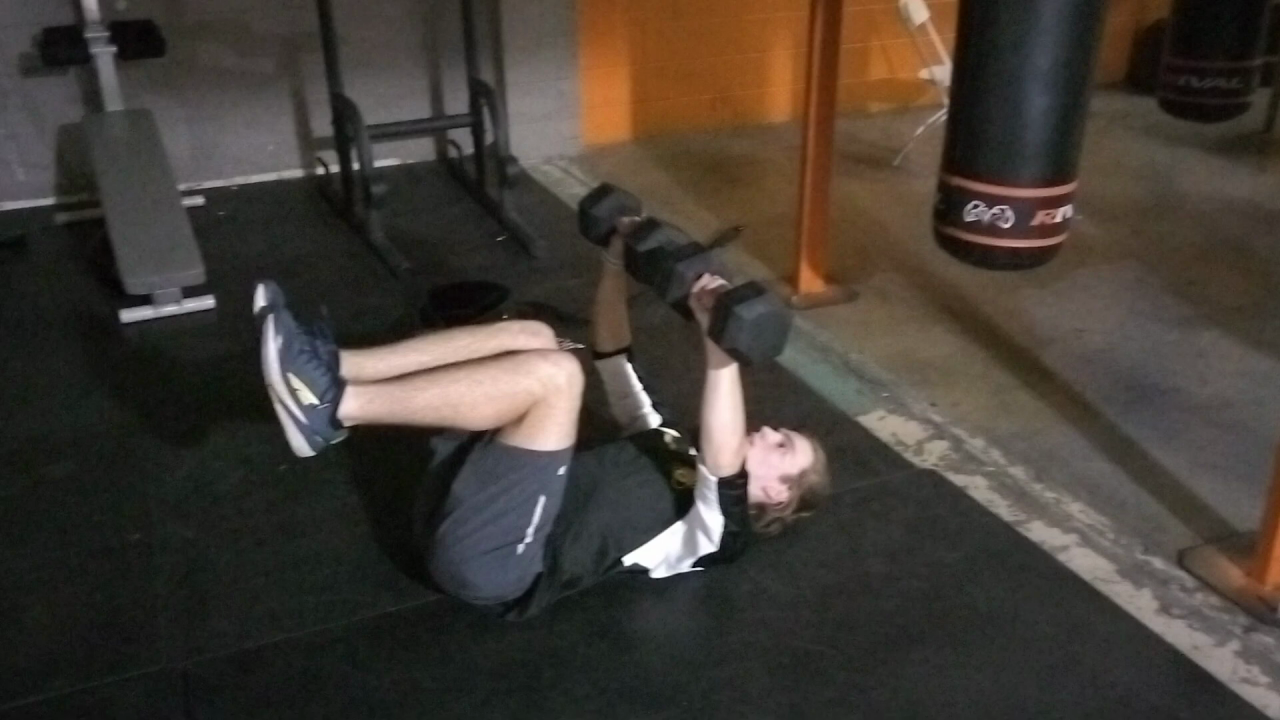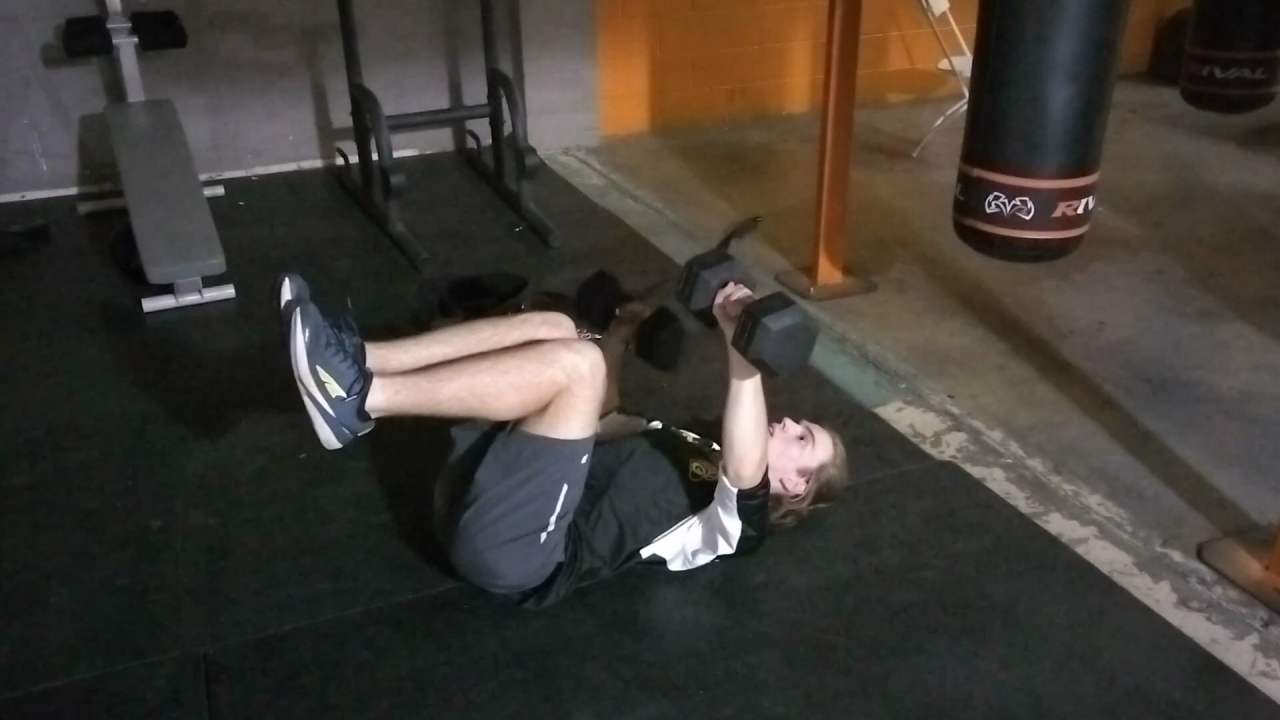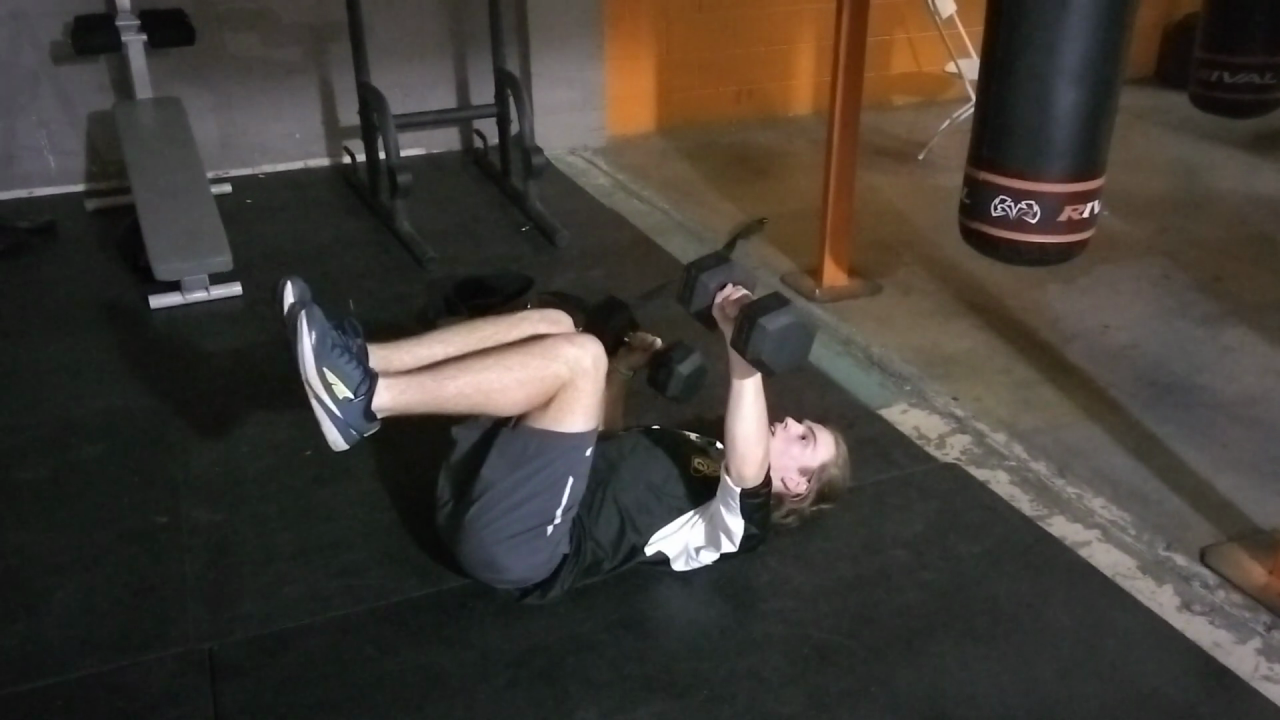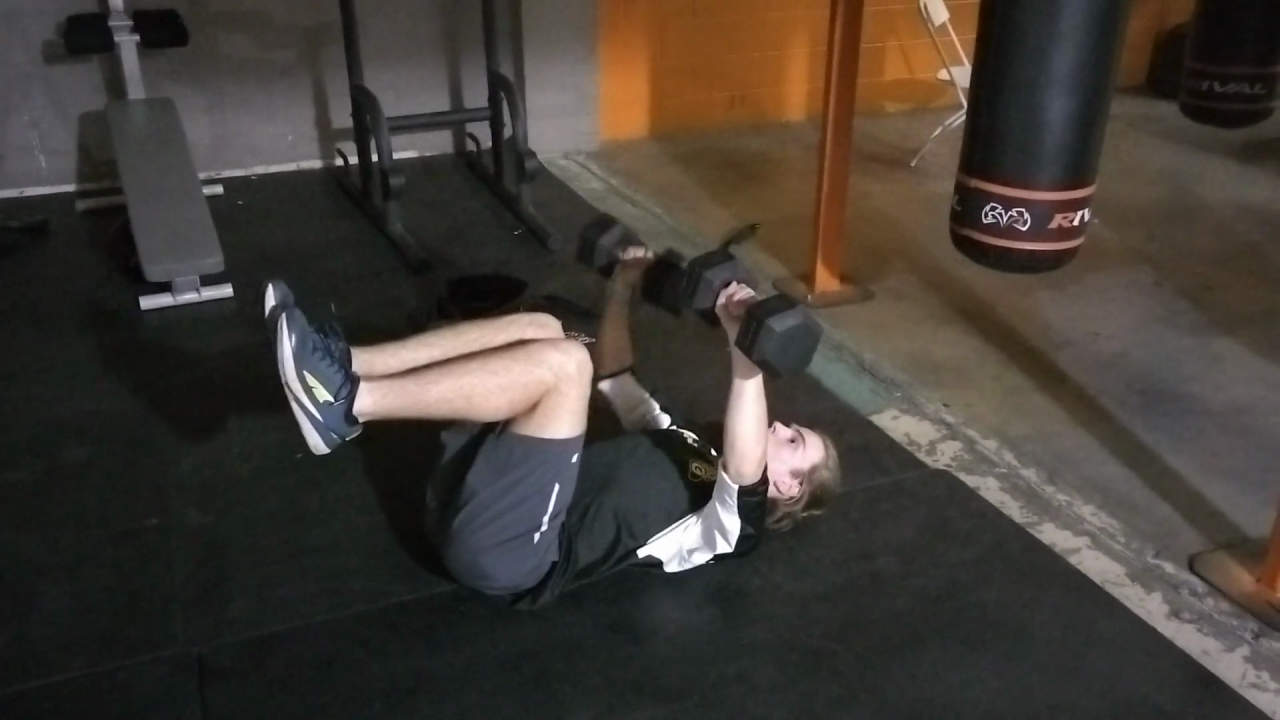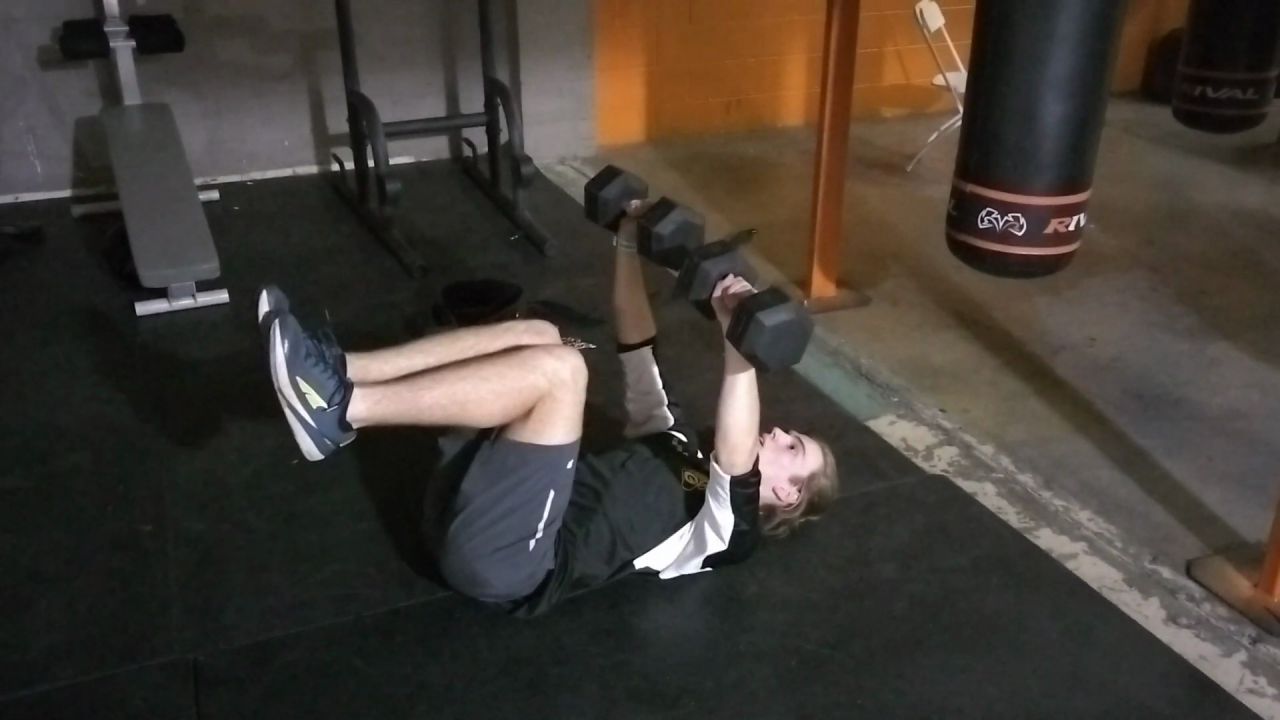
dt=0.5s
person 1, frame 1
left shoulder: (720, 527)
right shoulder: (665, 441)
left elbow: (725, 460)
right elbow: (613, 362)
left wrist: (718, 342)
right wrist: (614, 267)
left hip: (490, 556)
right hip: (463, 502)
left knee: (553, 372)
right knee: (531, 337)
left ankle: (332, 408)
right ankle: (333, 368)
person 1, frame 2
left shoulder: (736, 521)
right shoulder: (690, 446)
left elbow: (745, 470)
right elbow: (599, 418)
left wrist: (743, 353)
right wrist: (617, 338)
left hip: (512, 543)
right hip: (481, 490)
left knee: (575, 362)
right knee: (552, 327)
left ankle: (358, 401)
right ankle: (356, 359)
person 1, frame 3
left shoulder: (739, 519)
right shoulder: (695, 448)
left elbow: (746, 469)
right elbow: (600, 438)
left wrist: (741, 352)
right wrist: (624, 368)
left hip: (515, 537)
right hip: (481, 492)
left knee: (579, 354)
right knee: (550, 323)
left ankle: (365, 404)
right ankle: (361, 362)
person 1, frame 4
left shoulder: (733, 521)
right shoulder: (680, 439)
left elbow: (743, 468)
right elbow: (612, 379)
left wrist: (744, 350)
right wrist: (621, 290)
left hip: (505, 545)
right hip: (474, 492)
left knee: (562, 363)
right knee: (540, 328)
left ankle: (346, 403)
right ankle: (343, 362)
person 1, frame 5
left shoulder: (728, 527)
right shoulder: (675, 438)
left elbow: (735, 457)
right elbow: (637, 346)
left wrist: (740, 343)
right wrist: (628, 246)
left hip: (503, 555)
right hip: (473, 499)
left knee: (559, 367)
right knee: (537, 335)
left ankle: (340, 412)
right ankle: (338, 369)
